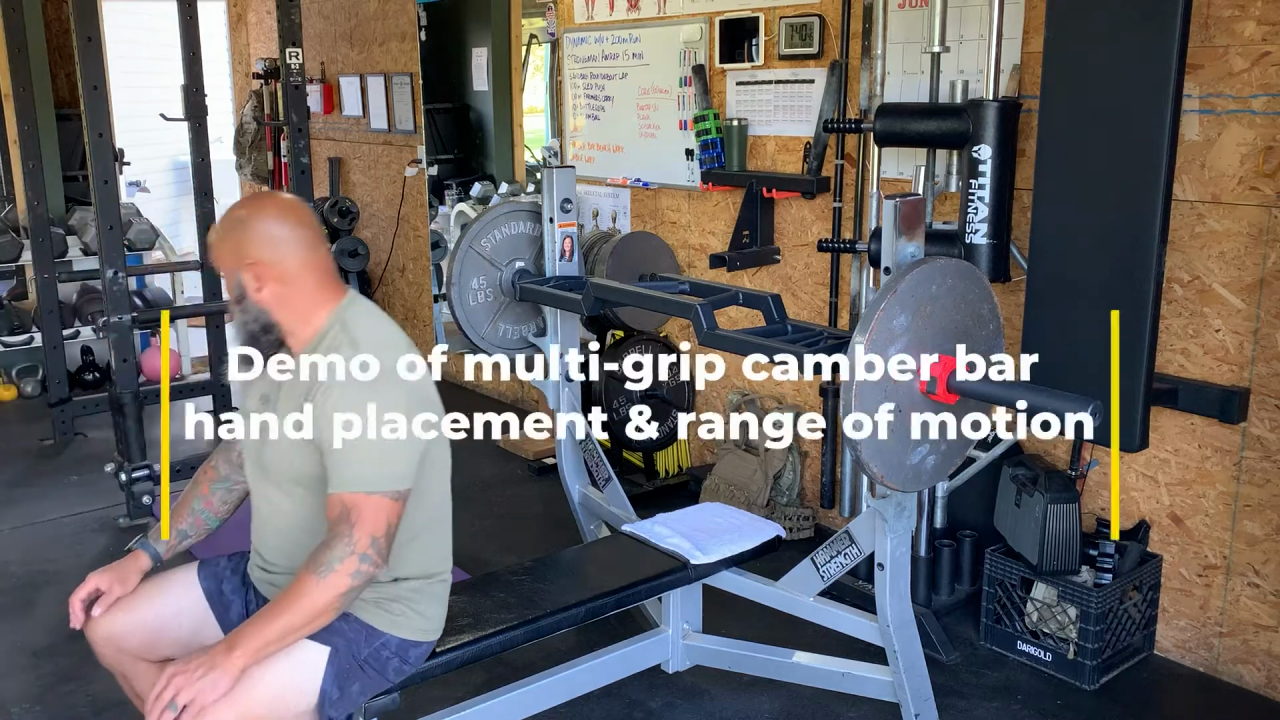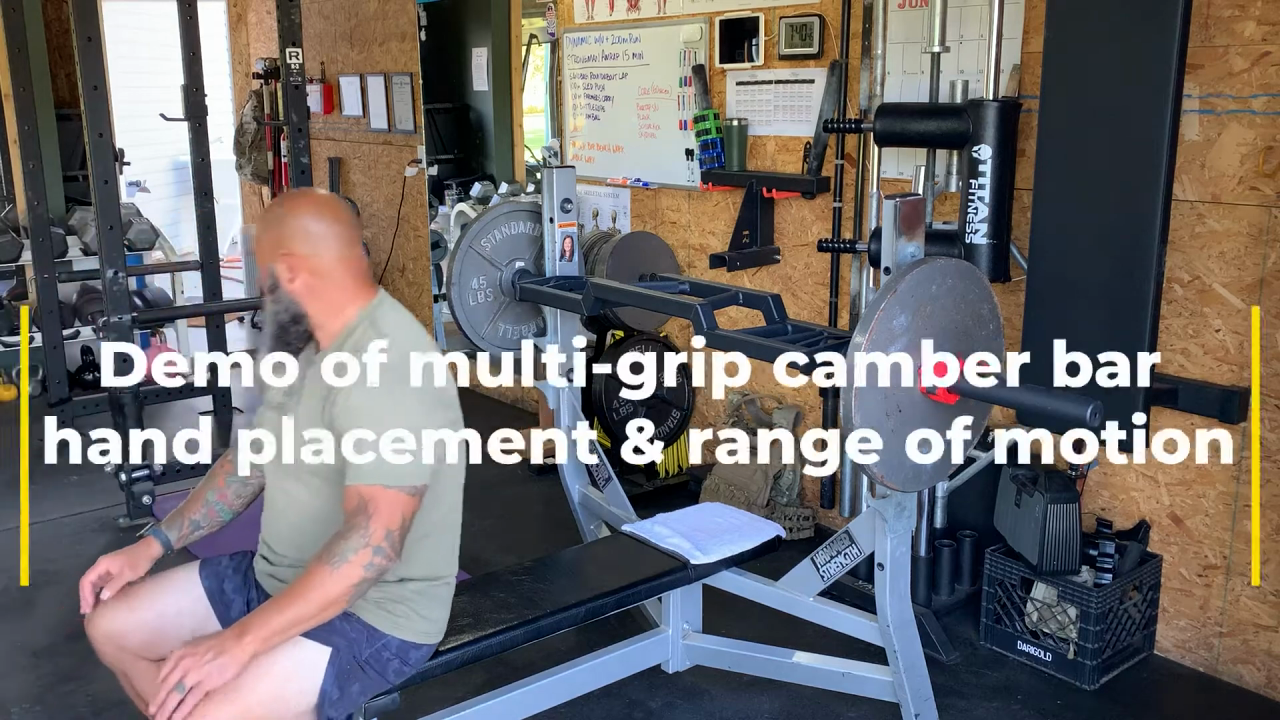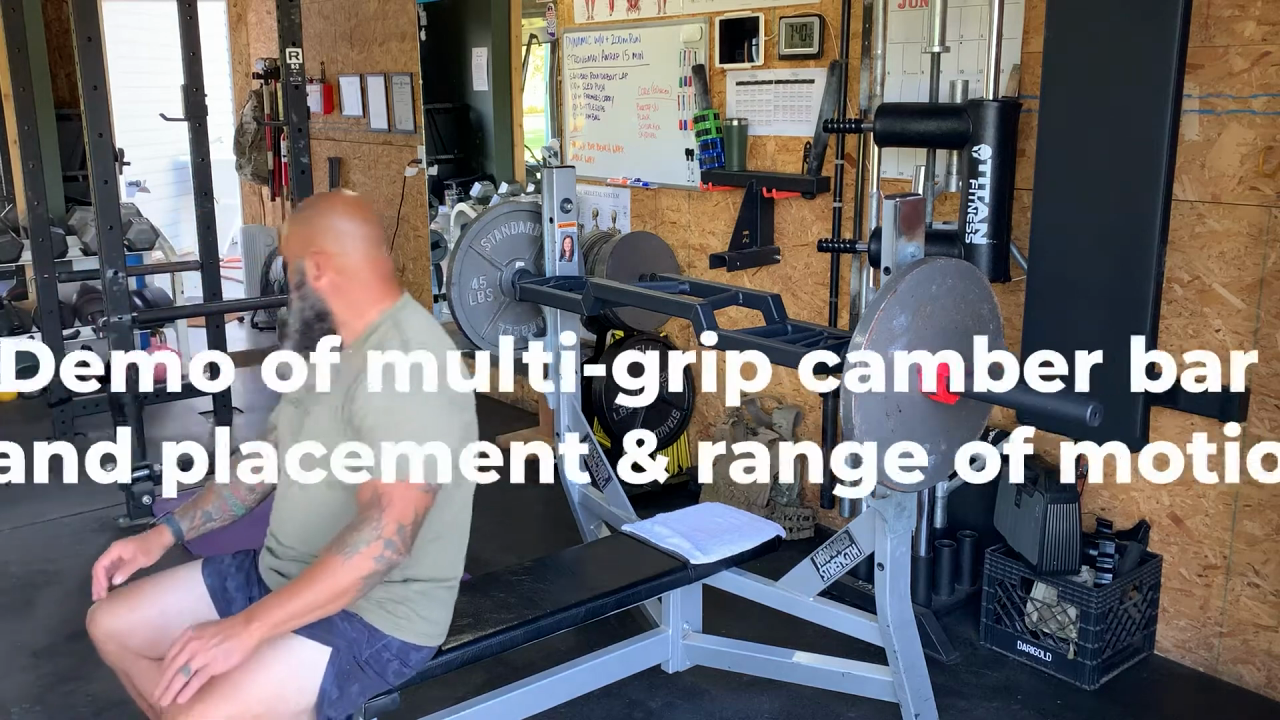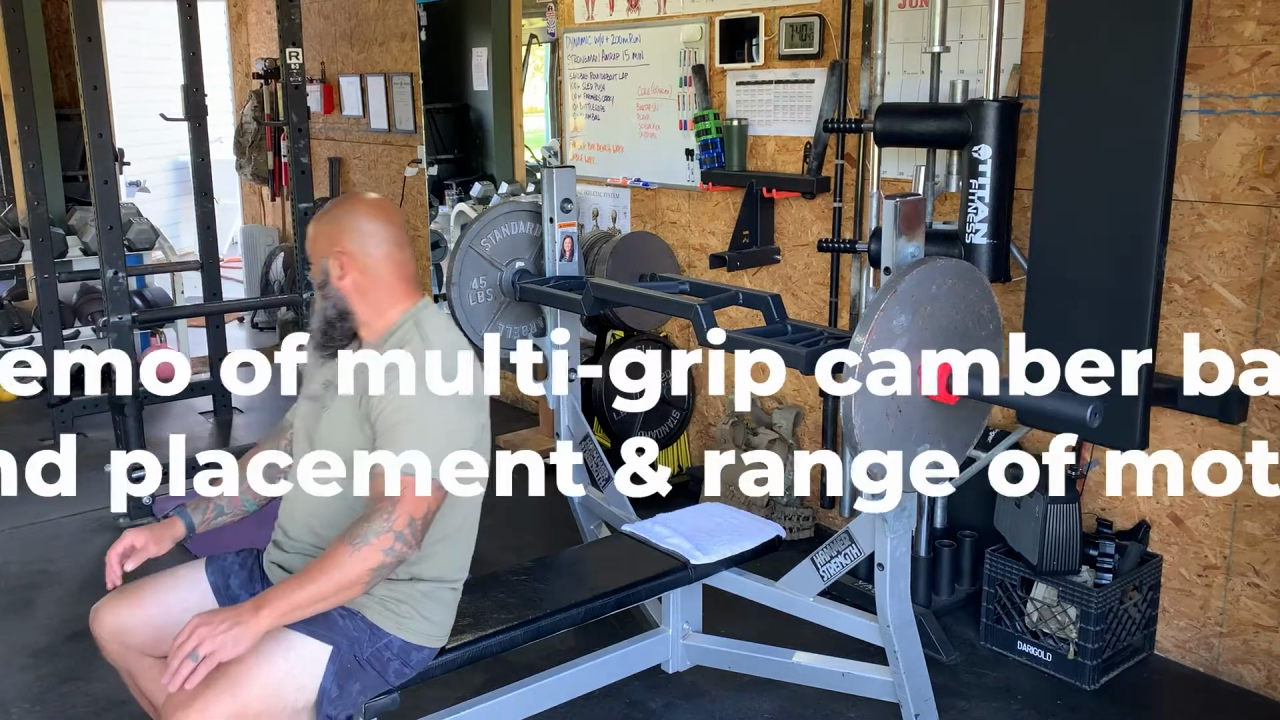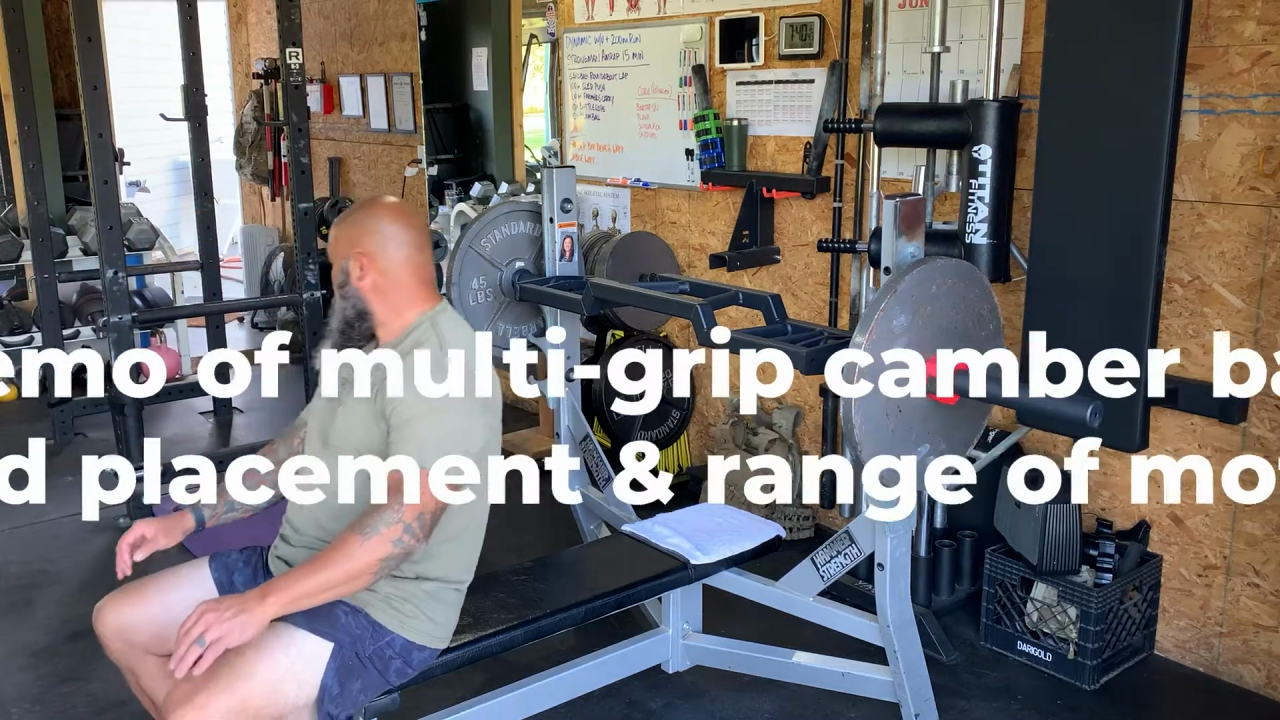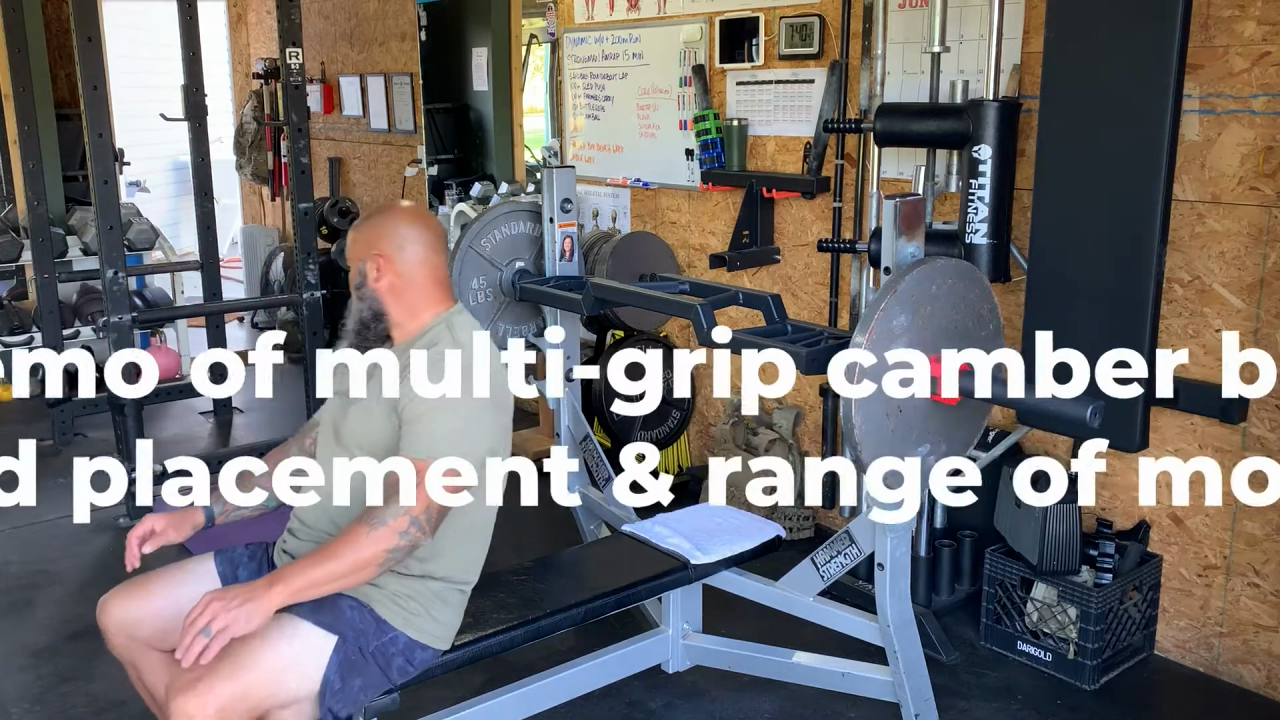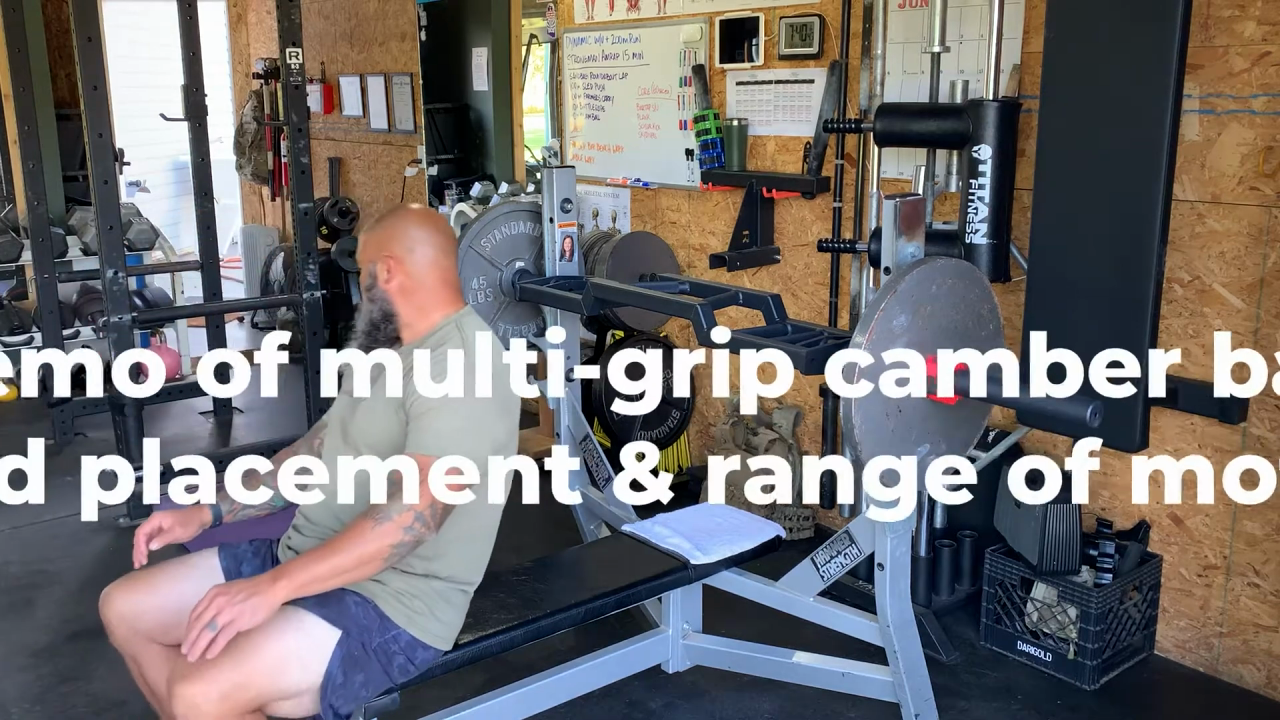
dt=0.1s
person 1, frame 1
left shoulder: (366, 374)
right shoulder: (291, 344)
left elbow: (359, 552)
right elbow: (236, 458)
left wrist: (228, 658)
right wrist: (141, 557)
left hip: (372, 615)
right knee: (111, 625)
person 1, frame 2
left shoulder: (388, 370)
right shoulder: (315, 348)
left elbow: (371, 546)
right elbow: (252, 456)
left wrist: (238, 644)
right wrist: (151, 545)
left hip: (372, 614)
right knee: (111, 624)
person 1, frame 3
right shoulder: (338, 345)
left elbow: (384, 539)
right elbow: (270, 452)
left wrist: (244, 631)
right wrist: (163, 535)
left hip: (377, 615)
right knee: (113, 623)
person 1, frame 4
left shoulder: (427, 368)
right shoulder: (352, 348)
left elbow: (393, 532)
right elbow: (283, 450)
left wrist: (253, 617)
right wrist: (177, 523)
left hip: (378, 612)
right knee: (115, 623)
person 1, frame 5
left shoulder: (441, 368)
right shoulder: (368, 348)
left elbow: (402, 524)
right elbow: (295, 448)
left wrist: (259, 606)
right wrist: (188, 518)
left hip: (383, 610)
right knee: (119, 621)
person 1, frame 6
left shoulder: (454, 369)
right shoulder: (384, 351)
left elbow: (408, 518)
right elbow: (308, 449)
left wrist: (266, 593)
right wrist: (199, 513)
left hip: (388, 609)
right knee: (122, 615)
person 1, frame 7
left shoulder: (462, 367)
right shoulder: (393, 350)
left elbow: (413, 513)
right elbow: (317, 450)
left wrist: (271, 588)
right wrist: (206, 511)
left hip: (392, 607)
right knee: (124, 607)
